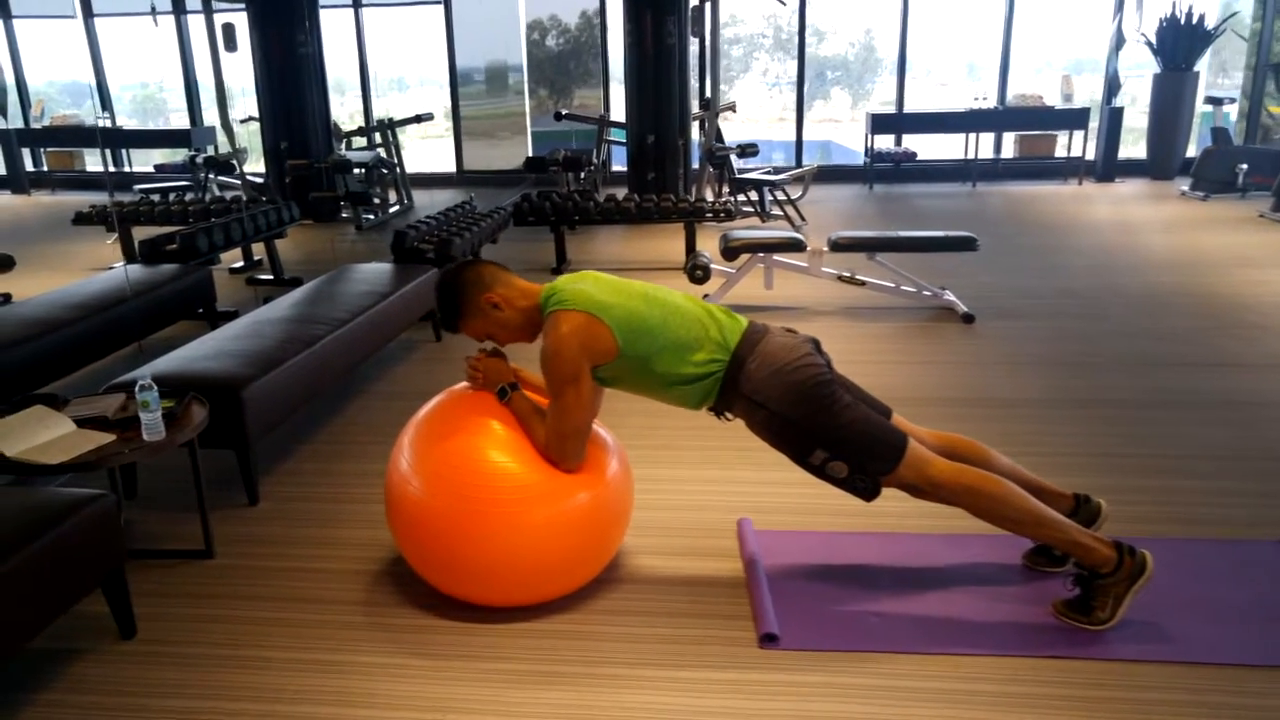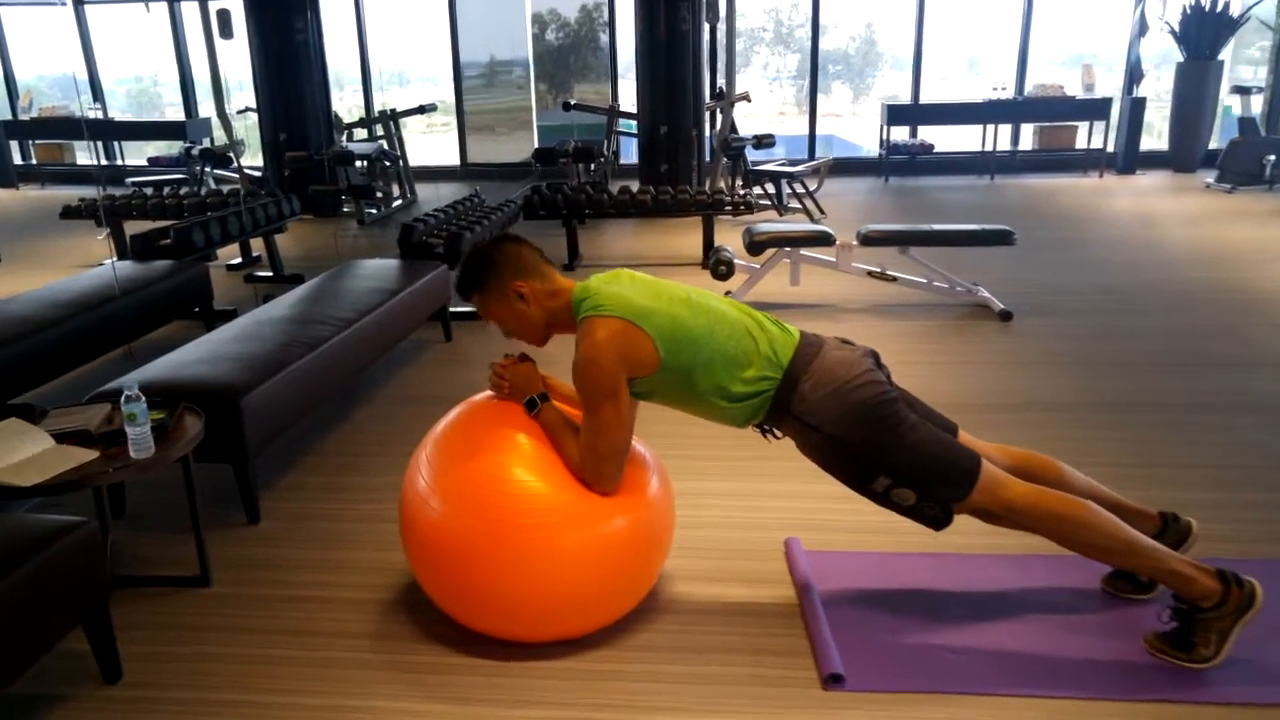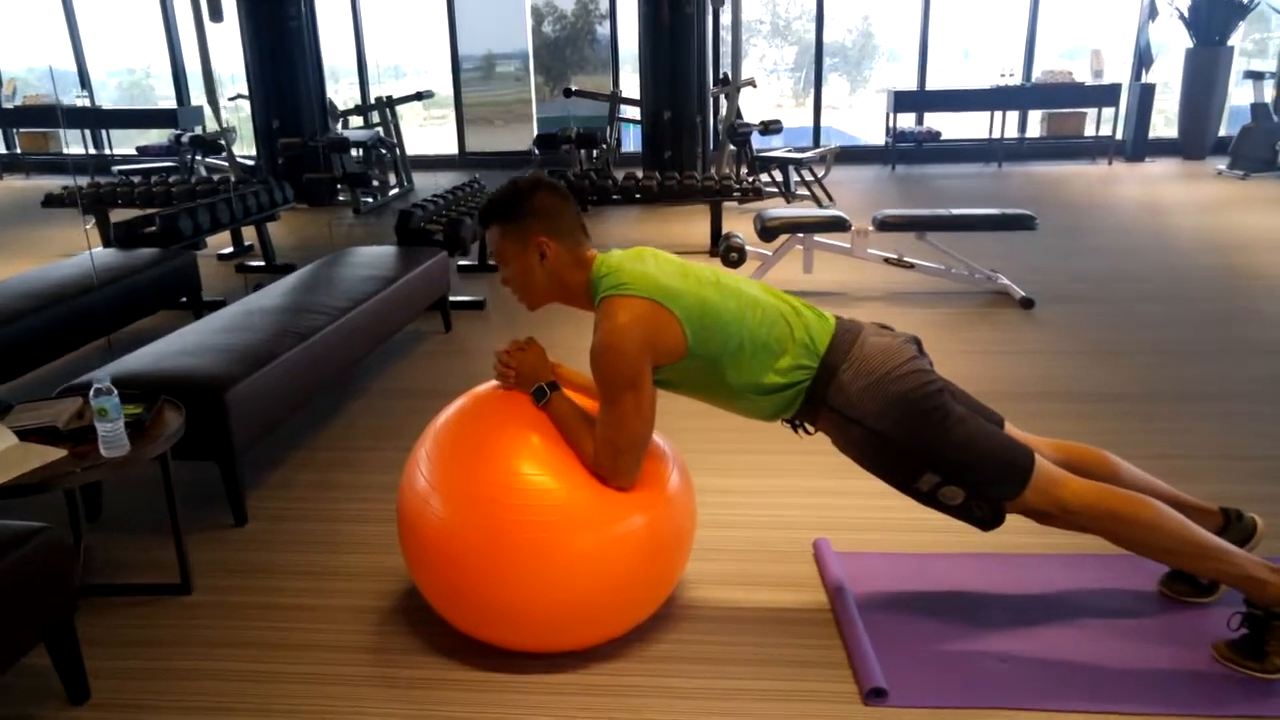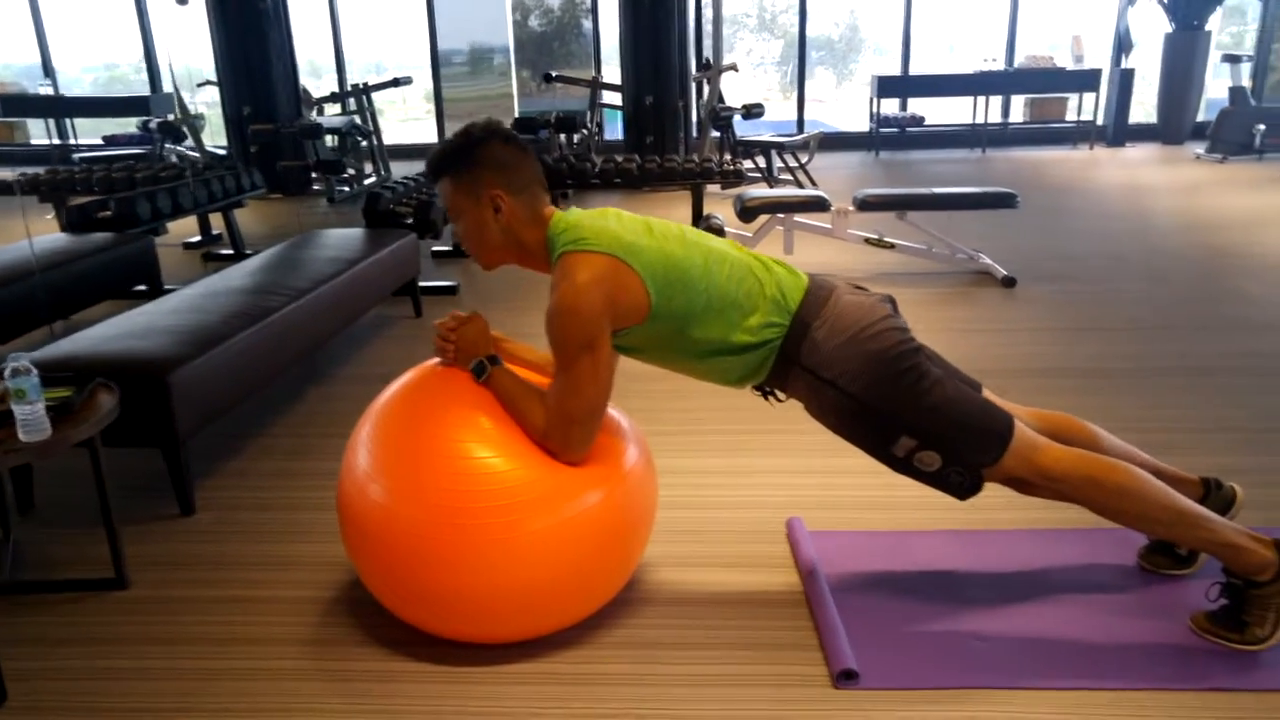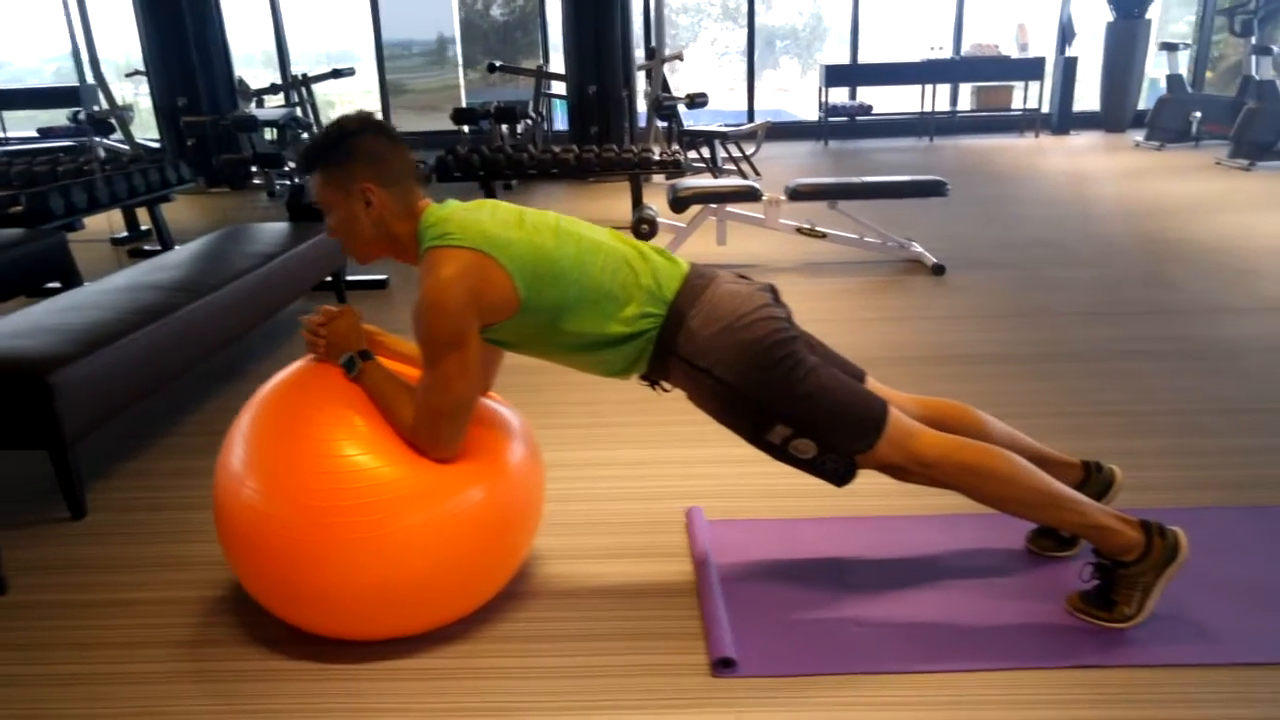
dt=0.5s
person 1, frame 1
left shoulder: (563, 333)
right shoulder: (572, 286)
left elbow: (567, 453)
right elbow: (585, 398)
left wrist: (506, 389)
right wrist: (514, 381)
left hip: (768, 386)
right hip: (772, 353)
left knee: (927, 475)
right knee: (919, 444)
left ankle: (1110, 560)
right ankle: (1069, 507)
person 1, frame 2
left shoulder: (597, 341)
right shoulder: (607, 287)
left elbow: (603, 474)
right elbow: (621, 407)
left wrist: (535, 402)
right wrist: (545, 386)
left hip: (824, 407)
right hip: (823, 366)
left knee: (1002, 499)
right knee: (990, 463)
left ankle: (1209, 590)
right ankle: (1155, 526)
person 1, frame 3
left shoulder: (620, 325)
right shoulder: (627, 266)
left elbow: (619, 468)
right elbow: (635, 398)
left wrist: (544, 389)
right wrist: (555, 376)
left hip: (859, 395)
right hip: (861, 356)
left knee: (1055, 496)
right knee: (1036, 458)
right ankle: (1214, 522)
person 1, frame 4
left shoulder: (579, 285)
right shoulder: (588, 228)
left elbow: (570, 440)
right elbow: (589, 376)
left wrist: (484, 365)
right wrist: (500, 348)
left hip: (831, 355)
right hip: (831, 318)
left knee: (1032, 463)
right knee: (1016, 428)
right ankle: (1195, 492)
person 1, frame 5
left shoulder: (447, 279)
right shoulder: (464, 221)
left elbow: (443, 437)
right elbow: (473, 372)
left wrist: (356, 360)
right wrist: (373, 343)
left hip: (713, 344)
right hip: (714, 305)
left knee: (909, 449)
right knee: (897, 415)
left ankle: (1132, 542)
right ankle: (1075, 476)
